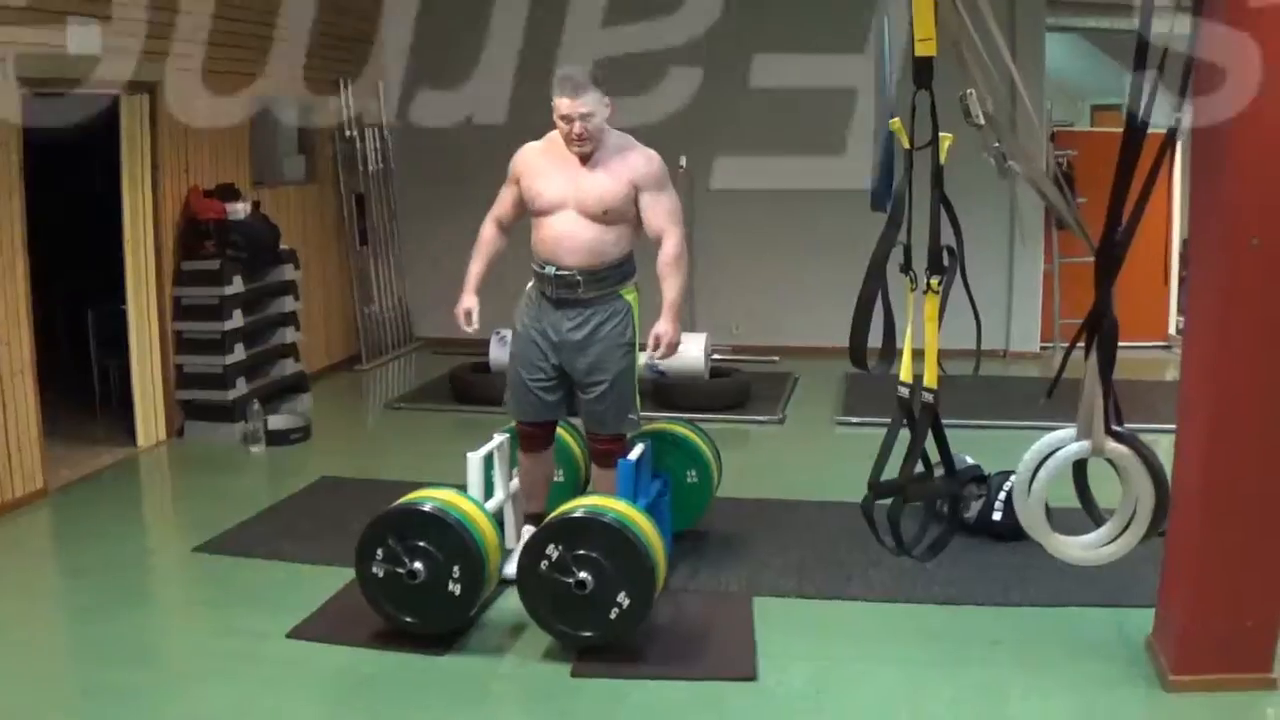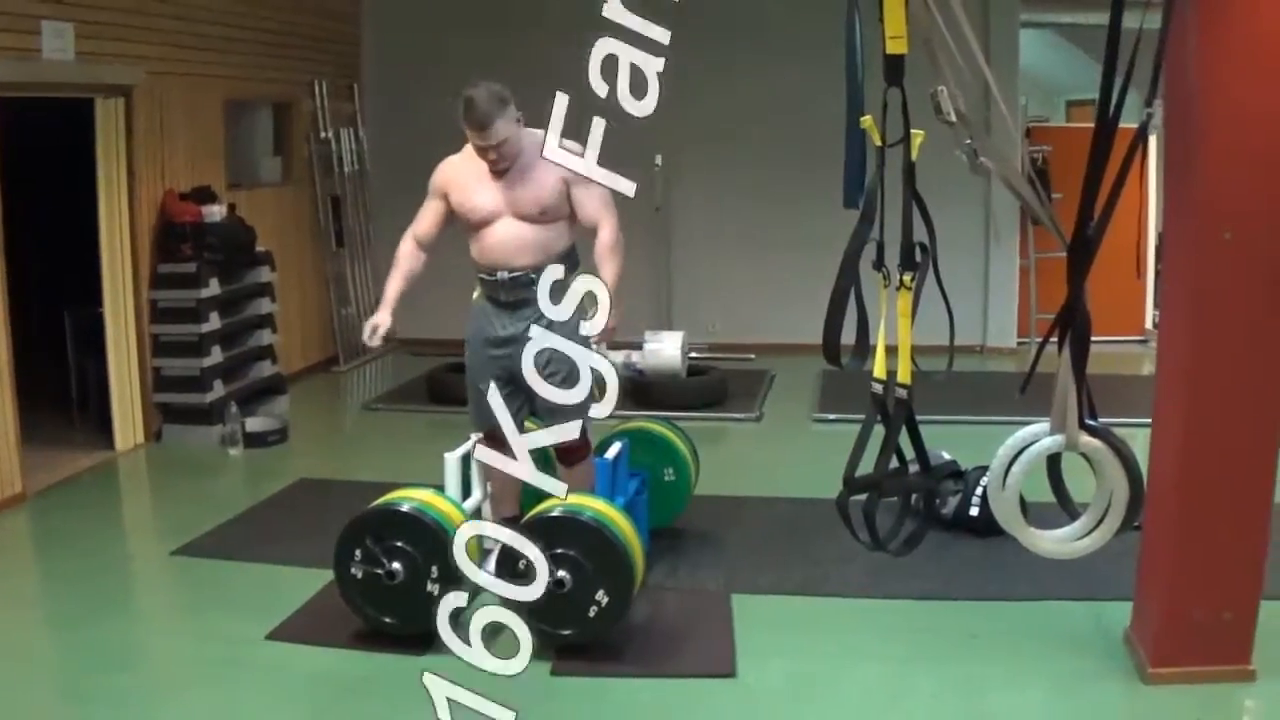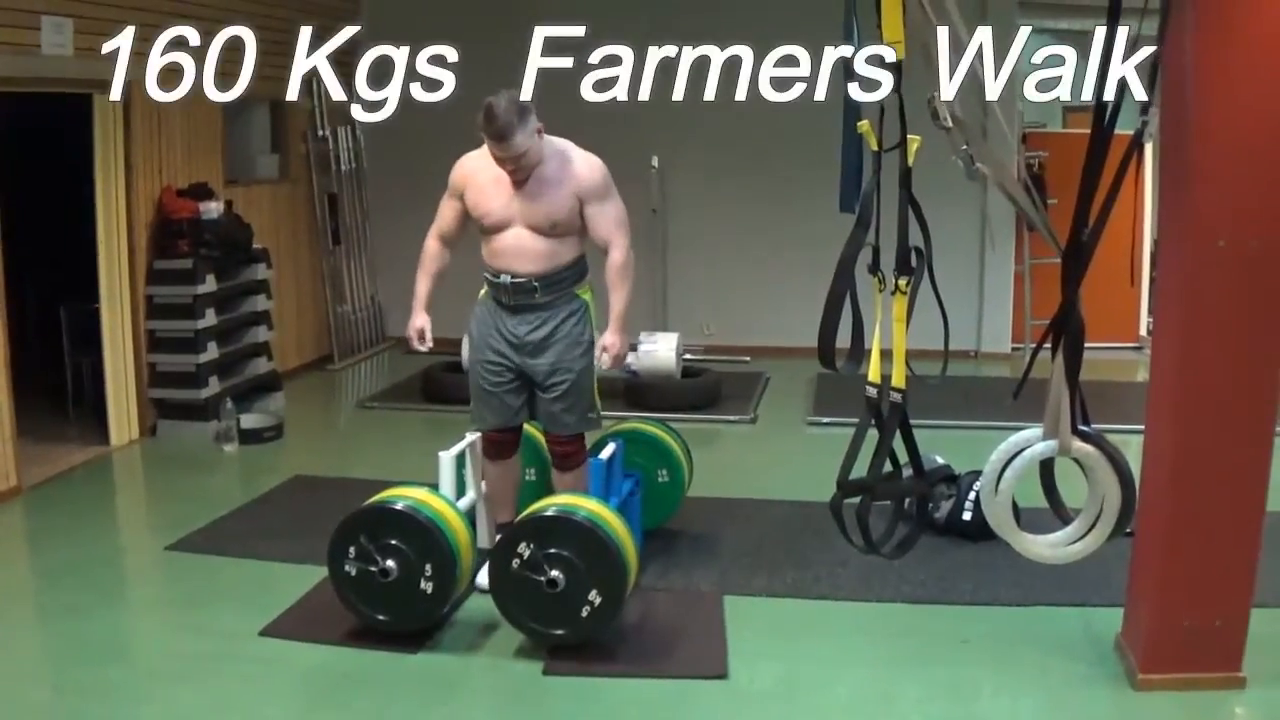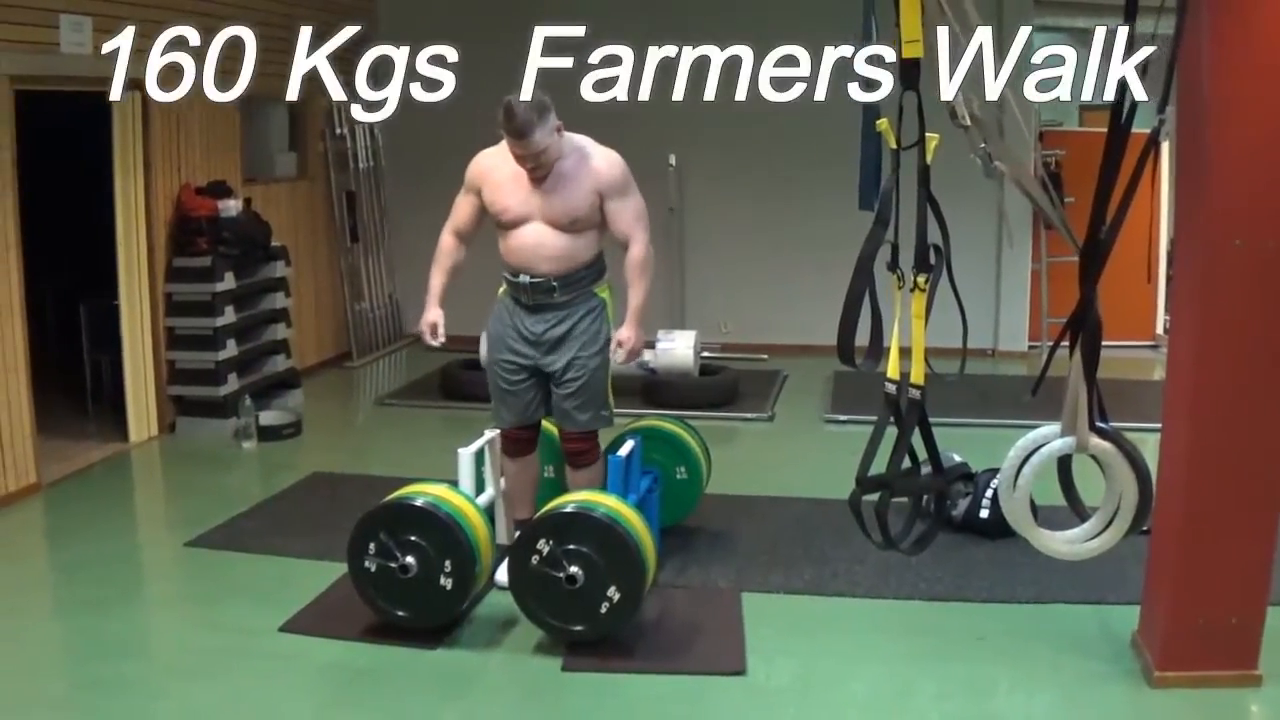
dt=0.7s
person 1, frame 1
left shoulder: (640, 163)
right shoulder: (529, 159)
left elbow: (670, 240)
right elbow: (497, 223)
left wrist: (669, 314)
right wrist: (470, 287)
left hip: (605, 308)
right hip: (540, 304)
left knee: (606, 435)
right knee: (532, 426)
right ankle: (533, 531)
person 1, frame 2
right shoulder: (450, 173)
left elbow: (606, 227)
right elbow: (416, 242)
left wrist: (606, 297)
right wrist: (387, 304)
left hip: (555, 302)
right hip: (491, 310)
left knee: (567, 429)
right knee: (496, 429)
right ankle: (506, 531)
person 1, frame 3
left shoulder: (583, 171)
right shoulder: (468, 171)
left elbow: (617, 248)
right elbow: (439, 239)
left wrist: (615, 325)
right wrist: (420, 306)
left hip: (560, 311)
right hip: (495, 311)
left knee: (564, 438)
right knee: (497, 435)
person 1, frame 4
left shoulder: (603, 167)
right shoulder: (485, 167)
left elbow: (637, 243)
right elbow: (455, 235)
left wrist: (633, 319)
right wrist: (434, 300)
left hip: (578, 309)
right hip: (513, 309)
left knee: (578, 434)
right knee: (516, 431)
